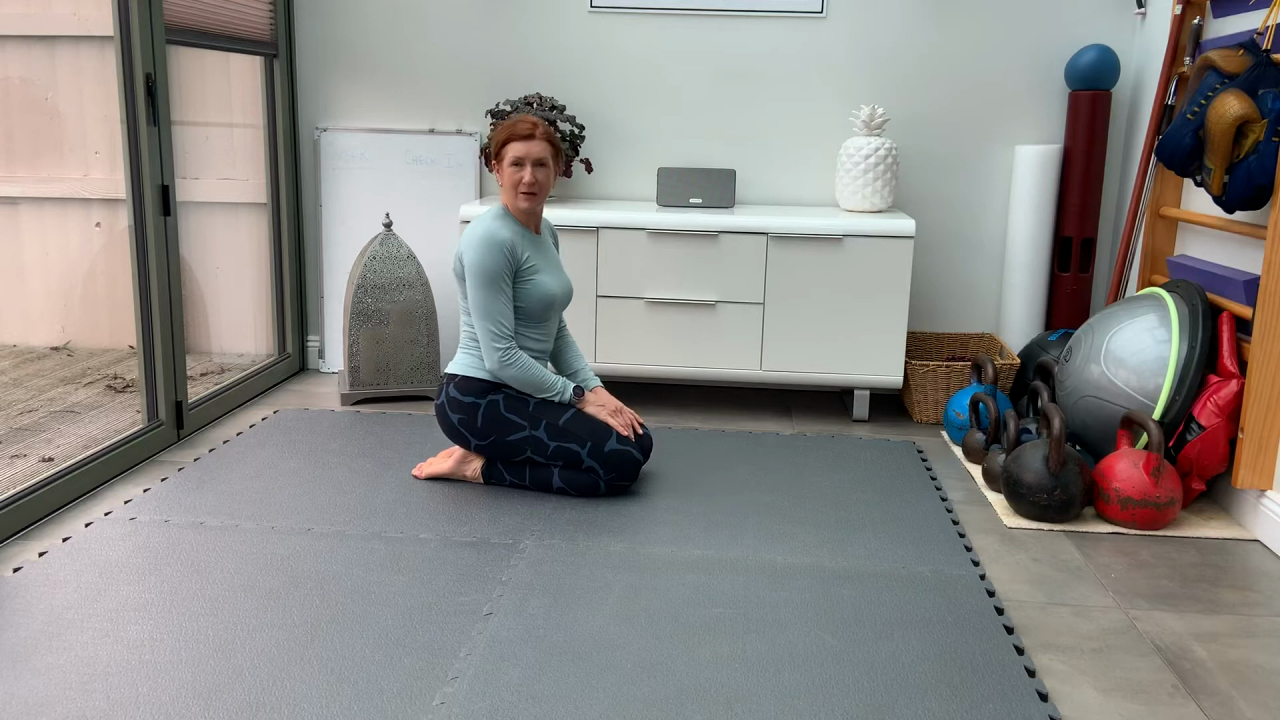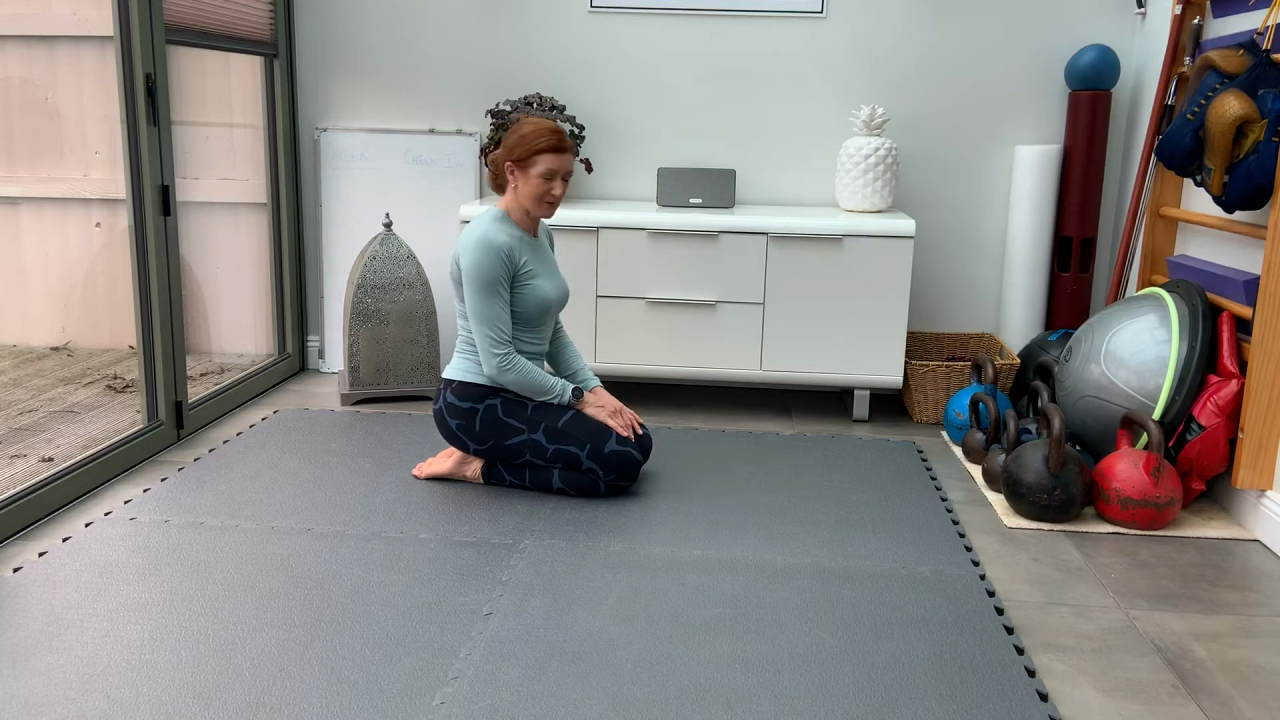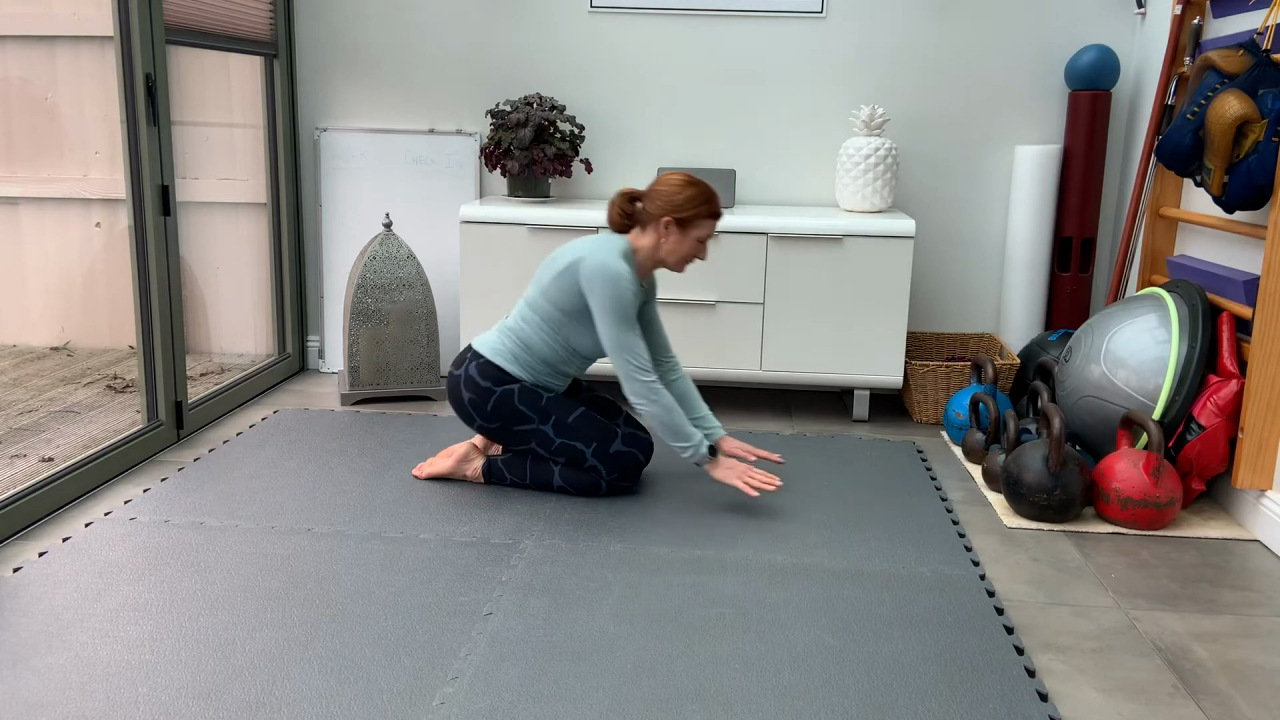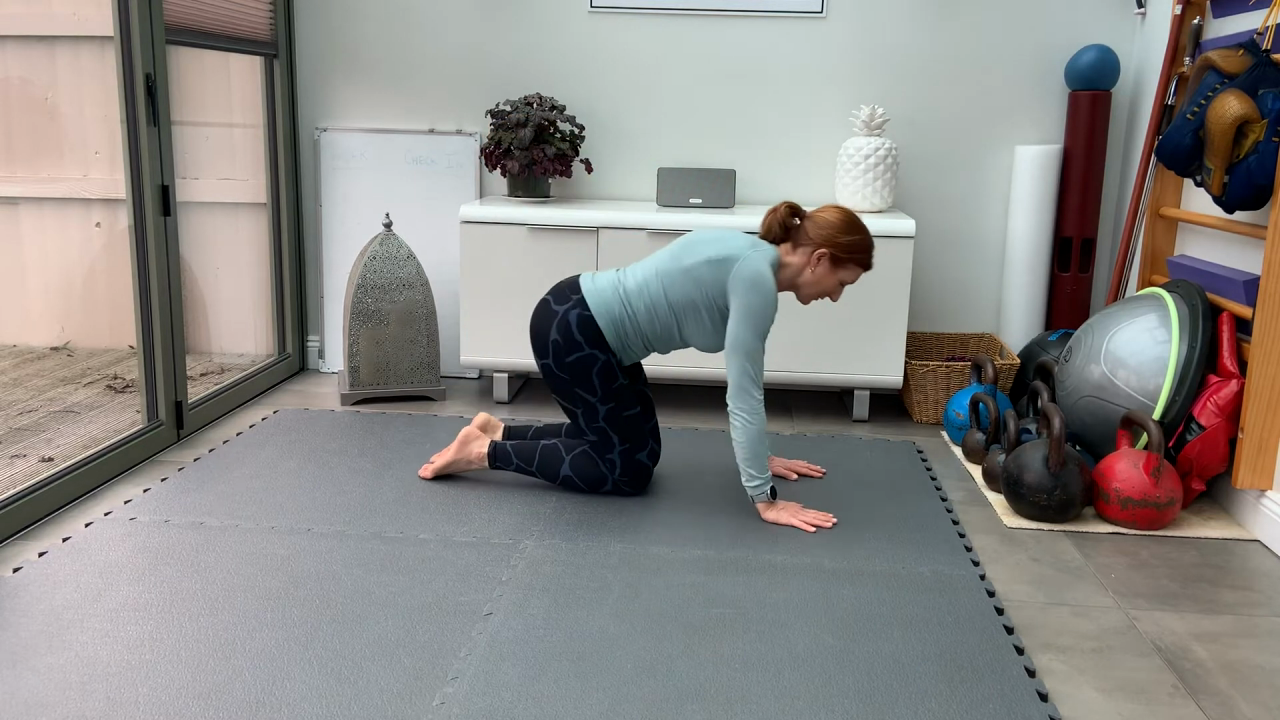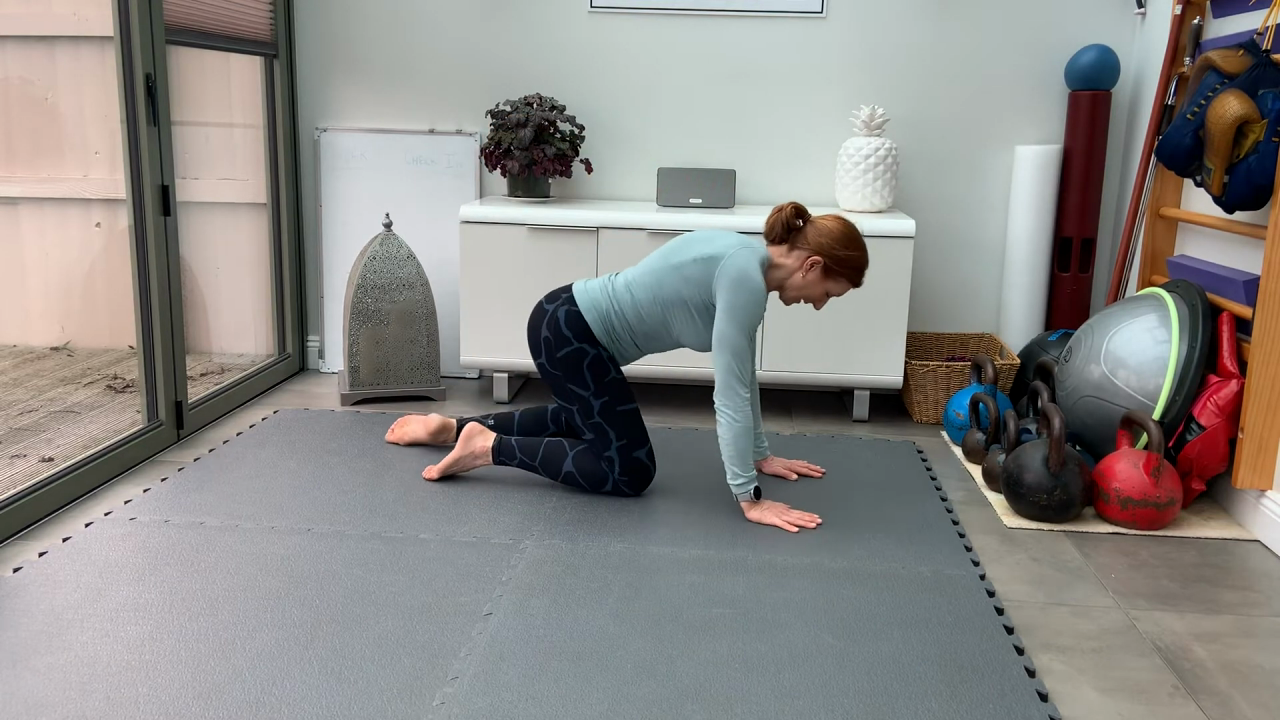
dt=0.7s
person 1, frame 1
left shoulder: (544, 232)
right shoulder: (489, 239)
left elbow: (555, 331)
right elbow: (500, 356)
left wrist: (594, 389)
right wrist: (579, 397)
left hip: (518, 392)
right hip: (480, 400)
left knee: (637, 442)
right knee: (619, 462)
left ankle: (486, 452)
right ankle: (479, 466)
person 1, frame 2
left shoulder: (539, 234)
right shoulder: (488, 242)
left elbow: (552, 333)
right elbow: (498, 361)
left wrist: (594, 389)
right wrist: (577, 398)
left hip: (515, 395)
right hip: (478, 403)
left knee: (637, 442)
right knee: (619, 463)
left ankle: (486, 453)
right ankle: (479, 467)
person 1, frame 3
left shoulder: (639, 273)
right shoulder: (607, 269)
left elbow: (664, 366)
right elbow: (640, 384)
left wrist: (716, 437)
right wrist: (706, 457)
left hip: (532, 384)
right hip: (489, 385)
left knee: (635, 446)
right knee: (621, 465)
left ankle: (501, 442)
right ankle: (482, 466)
person 1, frame 4
left shoulder: (751, 260)
right shoulder: (757, 278)
left elbow: (743, 382)
right elbow: (744, 396)
left wrist: (759, 457)
right wrist: (765, 499)
left hip: (584, 320)
right hip: (573, 331)
left knee: (641, 449)
right knee: (628, 471)
left ankle: (499, 432)
right ankle: (485, 451)
person 1, frame 5
left shoulder: (747, 261)
right shoulder: (745, 276)
left elbow: (741, 376)
right elbow: (730, 394)
left wrist: (760, 455)
right wrist: (749, 498)
left hip: (572, 324)
right hip: (568, 333)
left knee: (584, 419)
right knee: (630, 470)
left ankle: (454, 427)
right ankle: (488, 448)
